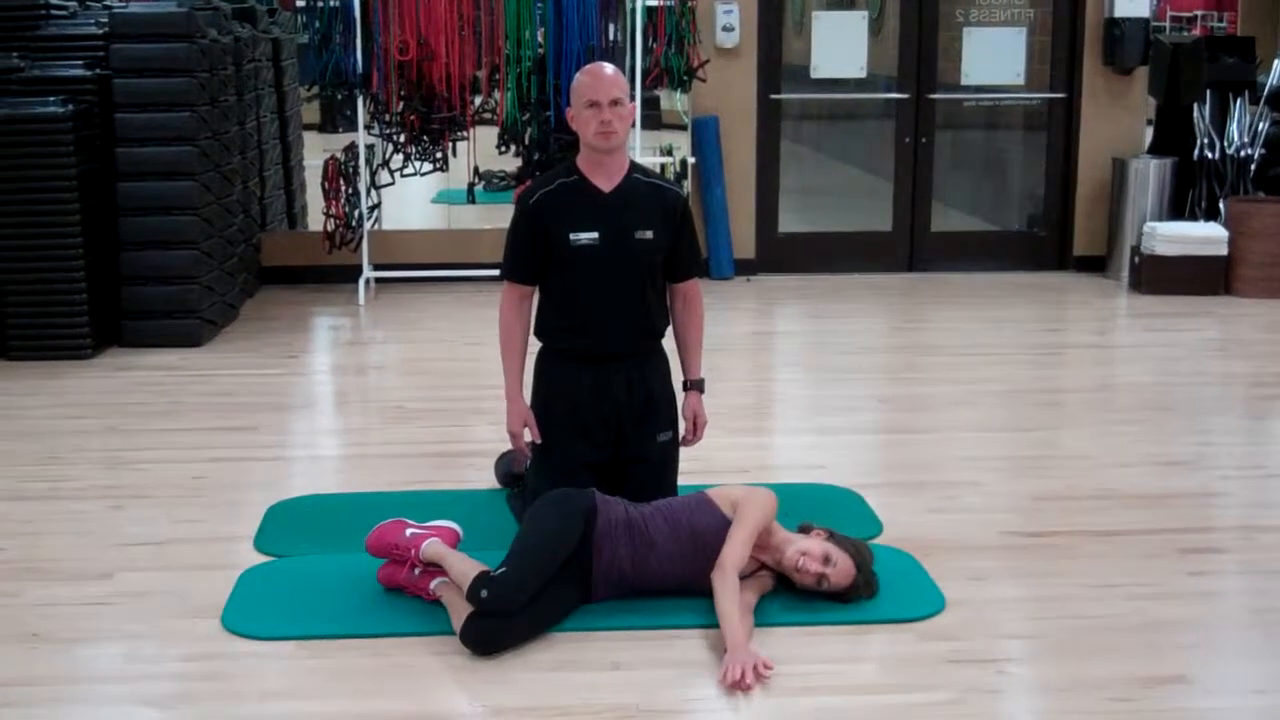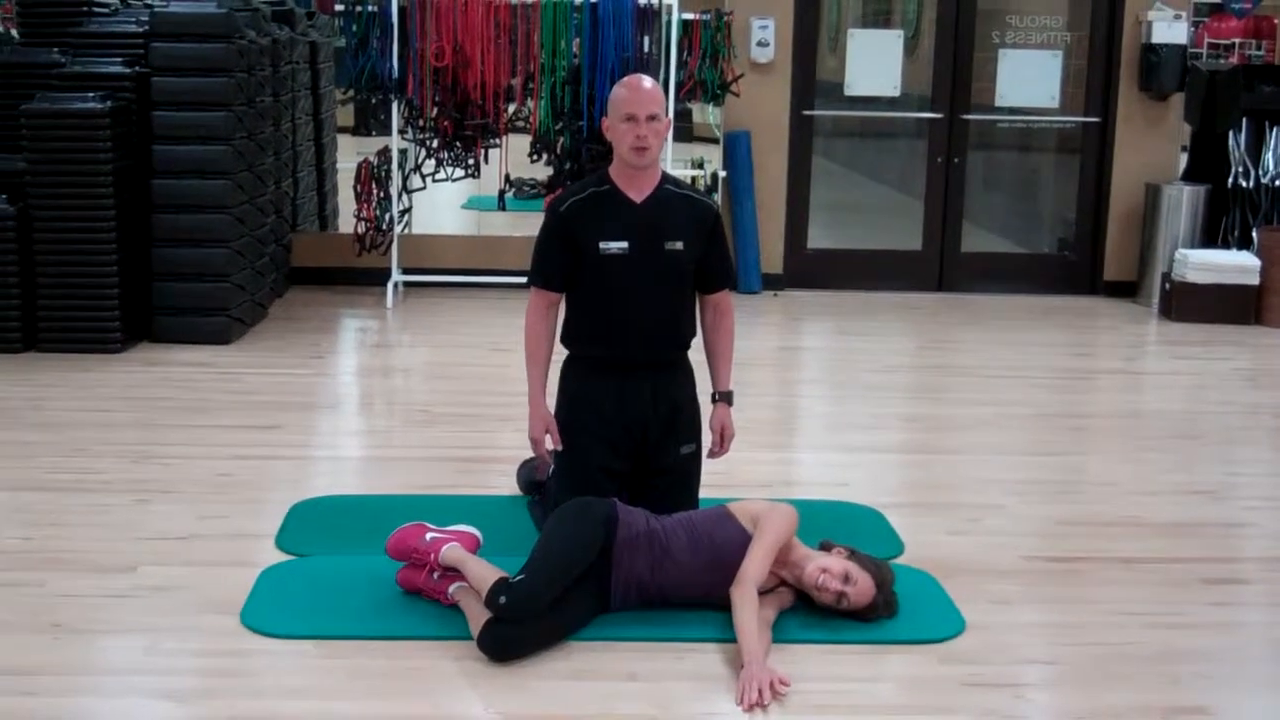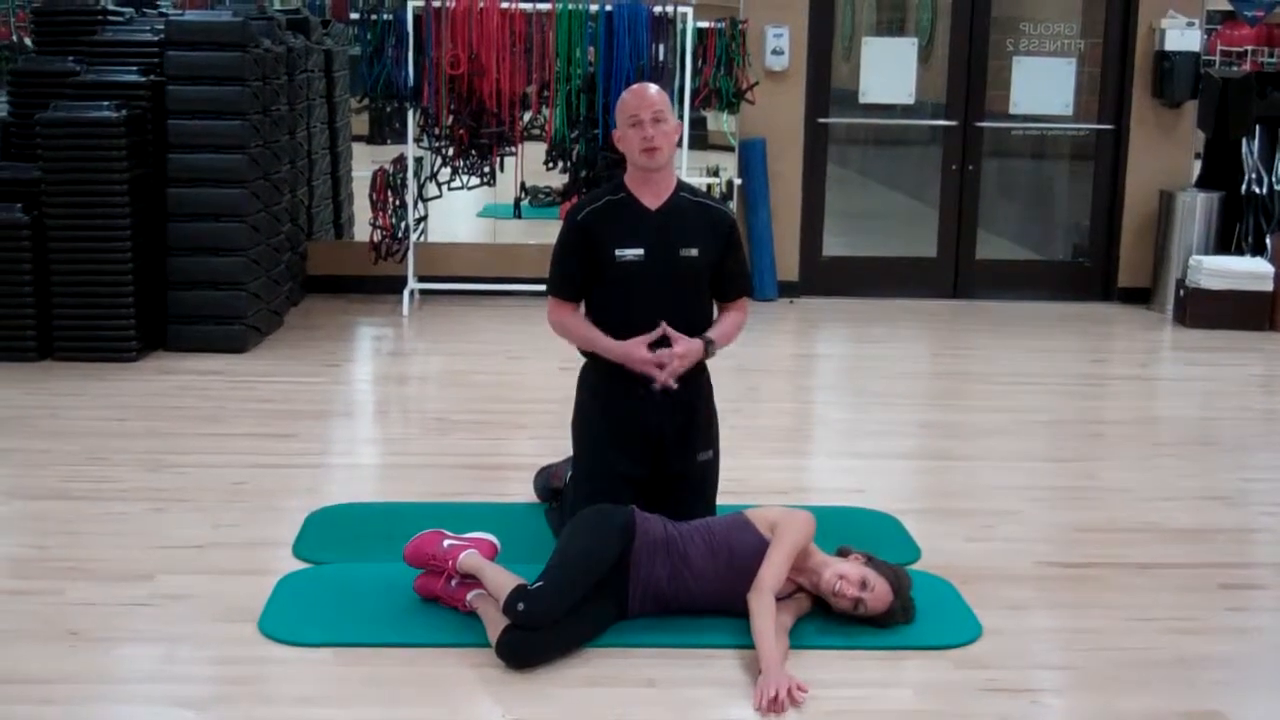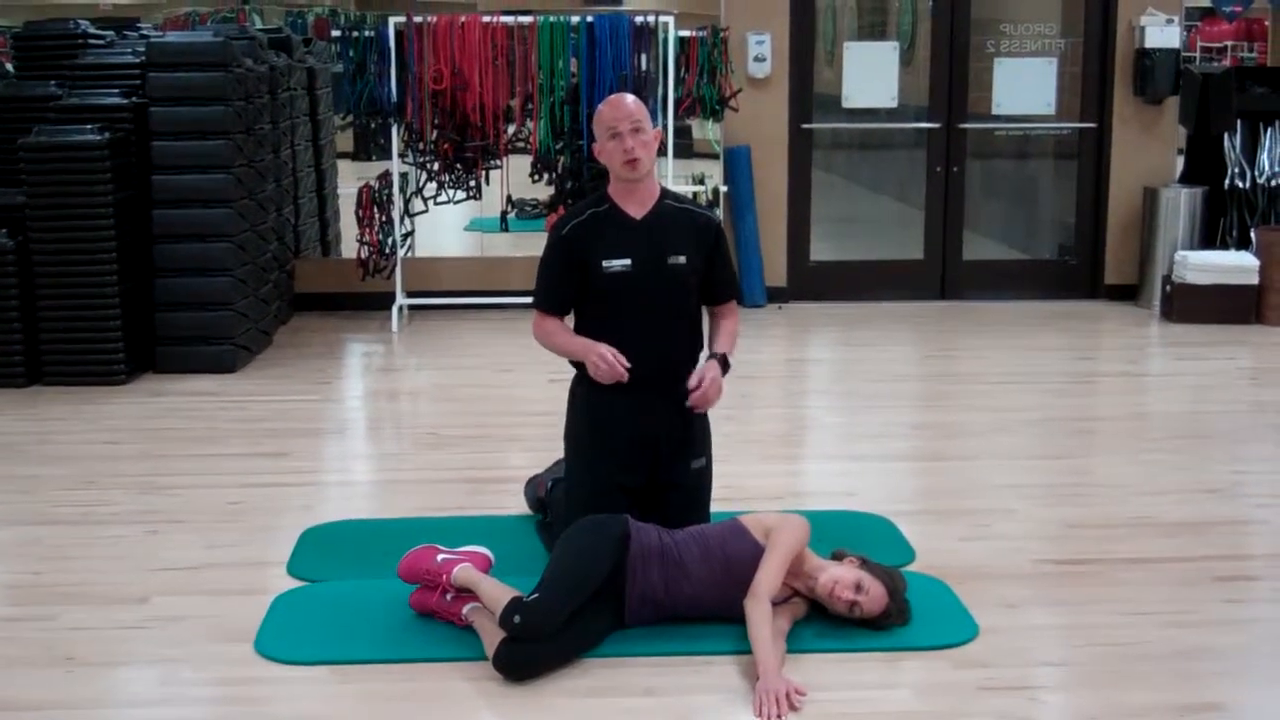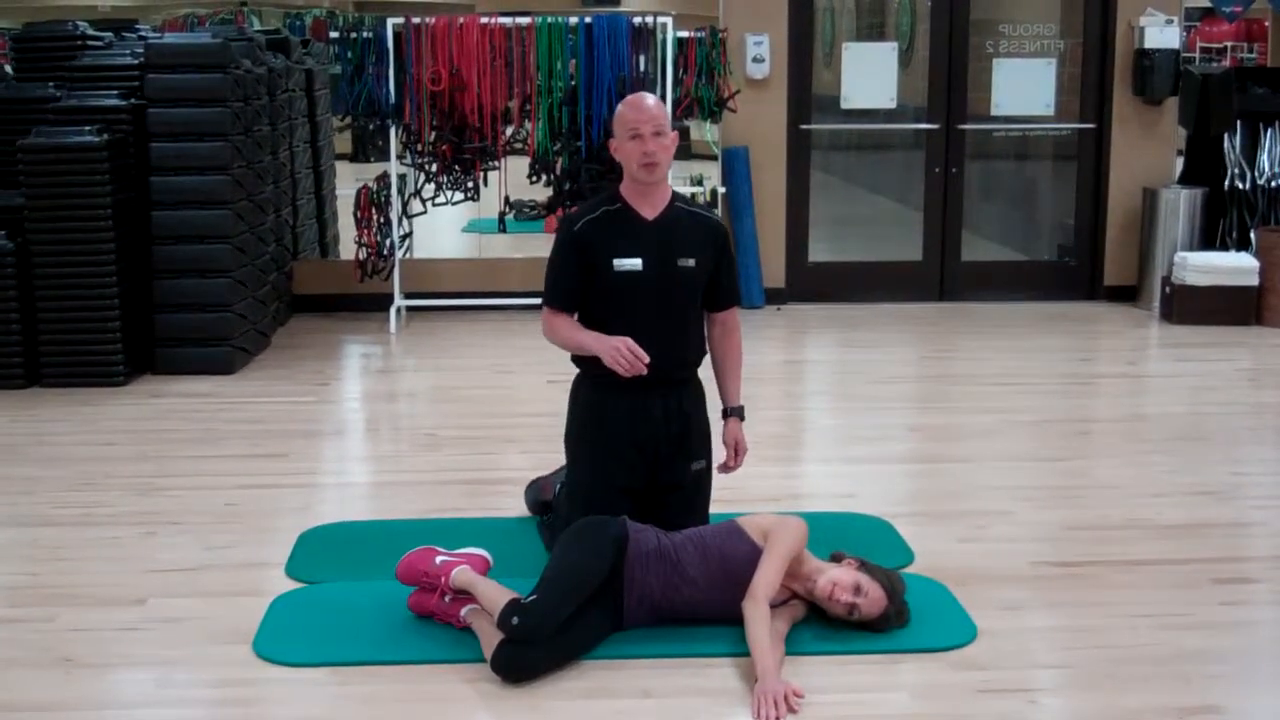
dt=1s
person 1, frame 1
left shoulder: (761, 580)
right shoulder: (761, 502)
left elbow: (737, 600)
right elbow: (723, 571)
left wrist: (738, 647)
right wrist: (738, 648)
left hip: (589, 584)
right hip: (580, 519)
left knee: (484, 636)
right knee: (500, 595)
left ankle: (433, 579)
right ankle: (426, 542)
person 1, frame 2
left shoulder: (781, 596)
right shoulder: (783, 517)
left elbow: (756, 614)
right elbow: (742, 586)
left wrist: (754, 663)
right wrist: (754, 662)
left hip: (608, 593)
right hip: (601, 528)
left knee: (501, 643)
right knee: (518, 603)
left ankle: (451, 584)
right ankle: (445, 548)
person 1, frame 3
left shoulder: (798, 603)
right shoulder: (800, 524)
left elbow: (774, 623)
right elbow: (759, 593)
left wrist: (773, 670)
right wrist: (772, 670)
left hip: (625, 601)
right hip: (619, 535)
right knee: (535, 609)
left ankle: (467, 591)
right ankle: (464, 556)
person 1, frame 4
left shoulder: (796, 606)
right shoulder: (794, 528)
left elbow: (770, 626)
right elbow: (756, 598)
left wrist: (770, 673)
right wrist: (770, 674)
left hip: (623, 610)
right hip: (614, 545)
right knee: (533, 622)
left ankle: (465, 605)
right ankle: (459, 568)
person 1, frame 5
left shoulder: (793, 609)
right shoulder: (792, 531)
left elbow: (769, 629)
right elbow: (753, 601)
left wrist: (769, 677)
right wrist: (767, 676)
left hip: (621, 612)
right hip: (612, 549)
right knee: (531, 624)
left ankle: (464, 607)
right ankle: (457, 571)
person 2, frame 1
left shoulder: (666, 199)
right shoulder: (541, 201)
left elbow: (685, 294)
right elbow: (517, 298)
left wrist: (694, 385)
right wrist: (514, 395)
left hip: (645, 378)
right hip: (566, 379)
right ankle: (522, 472)
person 2, frame 2
left shoulder: (698, 212)
right shoulder: (572, 209)
left elbow: (717, 306)
right elbow: (543, 305)
left wrist: (722, 397)
right wrist: (537, 401)
left hip: (671, 388)
right hip: (591, 387)
right ankle: (546, 481)
person 2, frame 3
left shoulder: (714, 218)
right shoulder: (589, 217)
left elbow: (735, 307)
right elbow: (561, 310)
left wrist: (703, 345)
right wrist: (617, 350)
left hip: (688, 394)
right hip: (609, 392)
right ankle: (564, 485)
person 2, frame 4
left shoulder: (699, 224)
right shoulder: (574, 230)
left elbow: (725, 310)
right elbow: (544, 322)
left wrist: (717, 360)
right wrist: (587, 351)
left hip: (679, 406)
right hip: (602, 406)
right ankle: (557, 491)
person 2, frame 5
left shoulder: (707, 230)
right shoulder: (584, 228)
left elbow: (723, 324)
right elbow: (554, 321)
left wrist: (733, 412)
right wrist: (600, 343)
left hip: (682, 404)
right hip: (604, 405)
right ankle: (556, 493)
